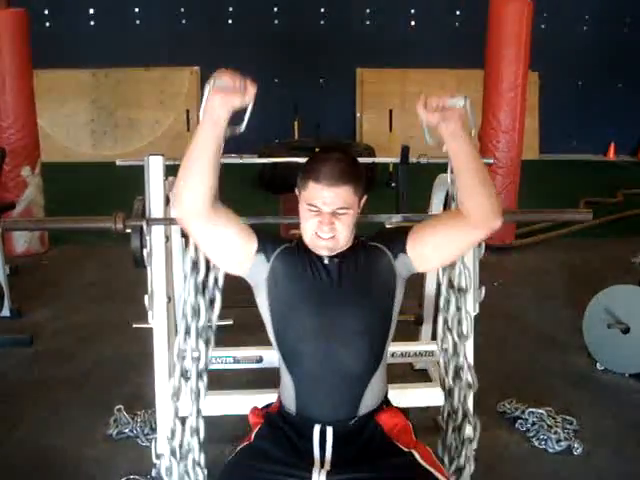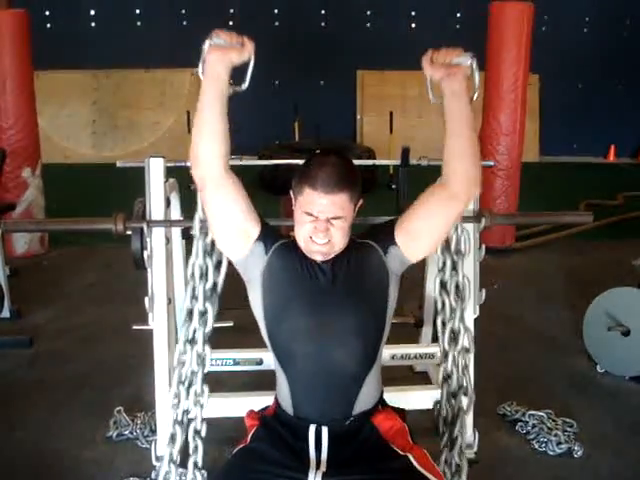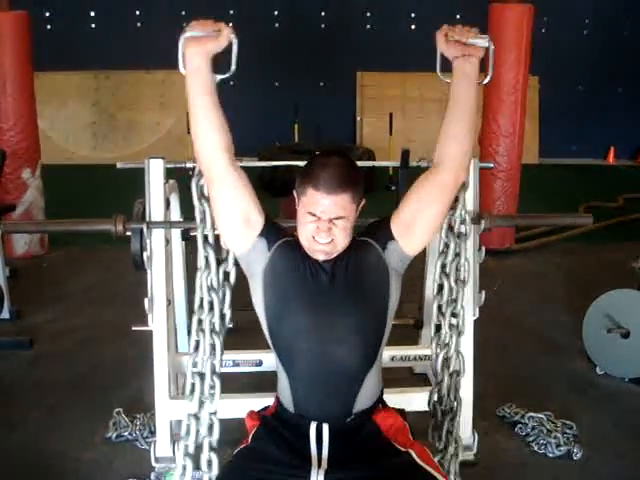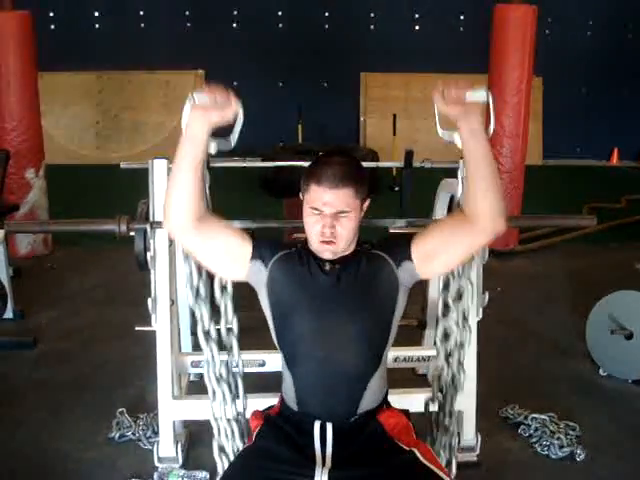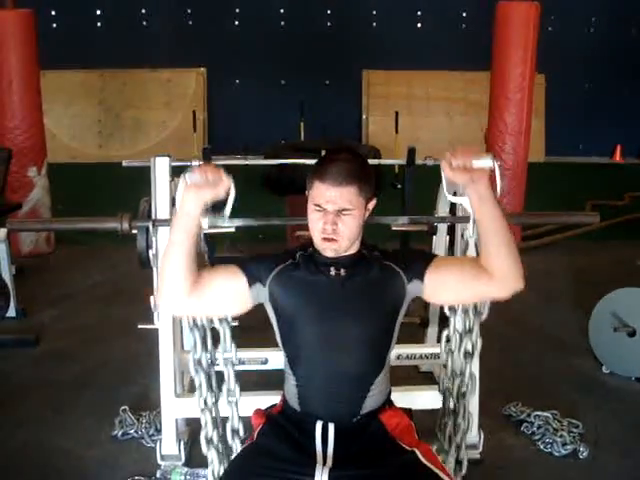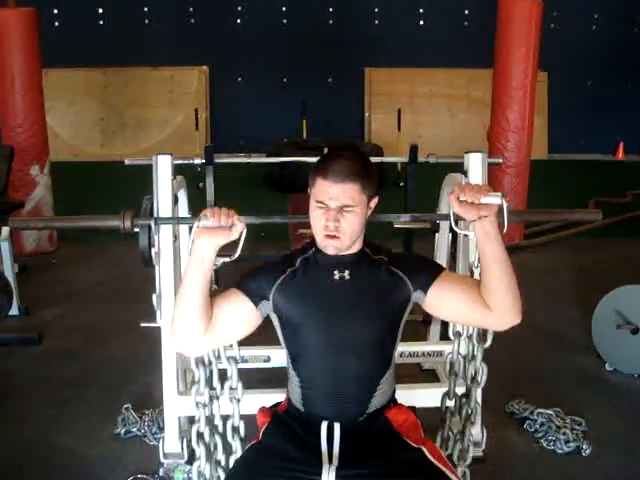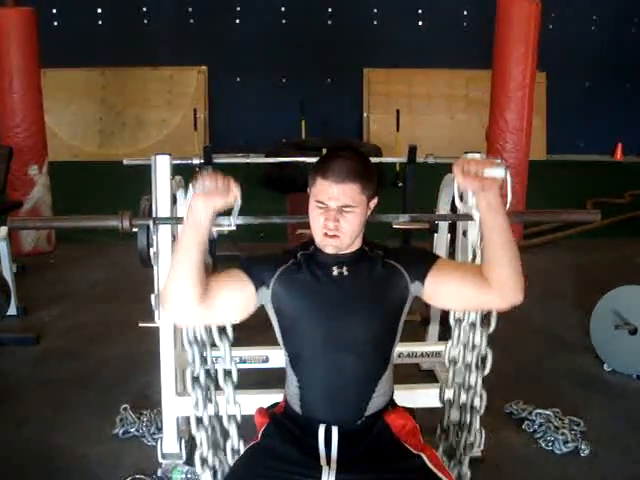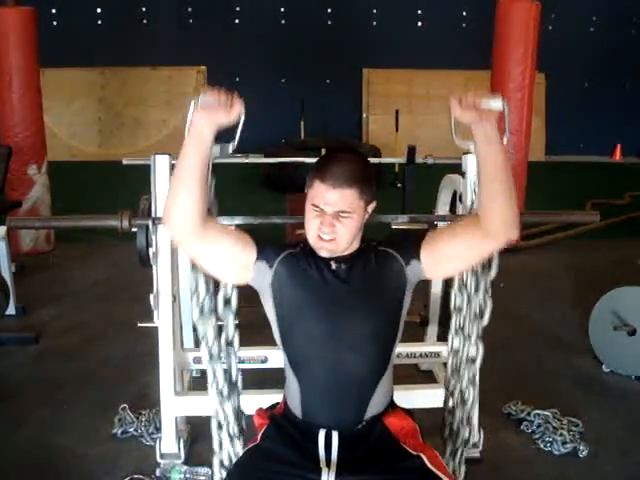
dt=0.2s
person 1, frame 1
left shoulder: (388, 258)
right shoulder: (270, 262)
left elbow: (483, 217)
right elbow: (192, 209)
left wrist: (452, 130)
right wrist: (217, 112)
left hip: (371, 439)
right hip: (286, 440)
person 1, frame 2
left shoulder: (383, 255)
right shoulder: (264, 258)
left elbow: (457, 186)
right elbow: (213, 174)
left wrist: (455, 85)
right wrist: (216, 68)
left hip: (368, 439)
right hip: (282, 440)
person 1, frame 3
left shoulder: (383, 255)
right shoulder: (268, 254)
left elbow: (448, 170)
right elbow: (216, 165)
left wrist: (465, 66)
right wrist: (198, 58)
left hip: (369, 439)
right hip: (284, 439)
person 1, frame 4
left shoulder: (392, 264)
right shoulder: (273, 264)
left elbow: (486, 223)
right elbow: (182, 226)
left wrist: (470, 125)
right wrist: (198, 126)
left hip: (373, 439)
right hip: (287, 439)
person 1, frame 5
left shoulder: (399, 271)
right shoulder: (274, 272)
left elbow: (503, 281)
right elbow: (176, 300)
left wrist: (480, 193)
right wrist: (192, 203)
left hip: (374, 437)
right hip: (290, 436)
person 1, frame 6
left shoulder: (404, 273)
right shoulder: (276, 278)
left elbow: (503, 314)
right elbow: (191, 340)
left wrist: (485, 225)
right wrist: (204, 249)
left hip: (379, 433)
right hip: (294, 435)
person 1, frame 7
left shoulder: (401, 271)
right shoulder: (275, 274)
left elbow: (505, 291)
right elbow: (184, 307)
left wrist: (489, 201)
right wrist: (200, 210)
left hip: (377, 437)
right hip: (293, 436)
person 1, frame 8
left shoulder: (398, 266)
right shoulder: (275, 267)
left elbow: (496, 228)
right elbow: (185, 228)
left wrist: (485, 129)
right wrist: (203, 127)
left hip: (376, 442)
right hip: (292, 441)
